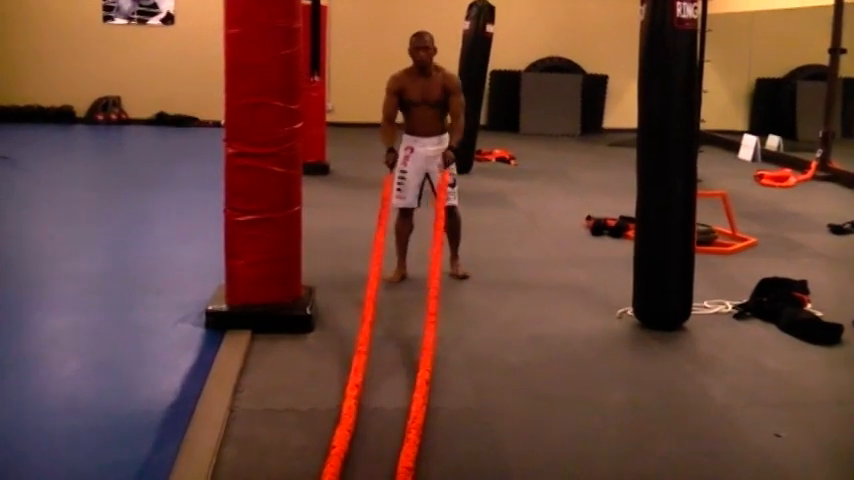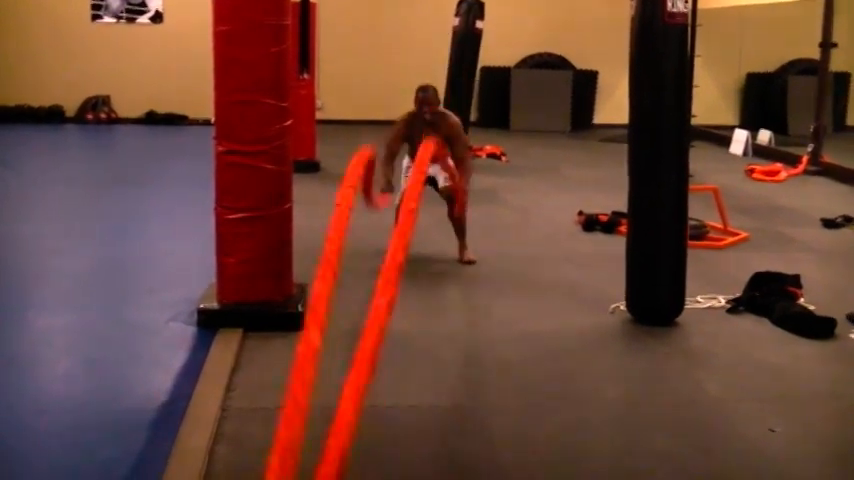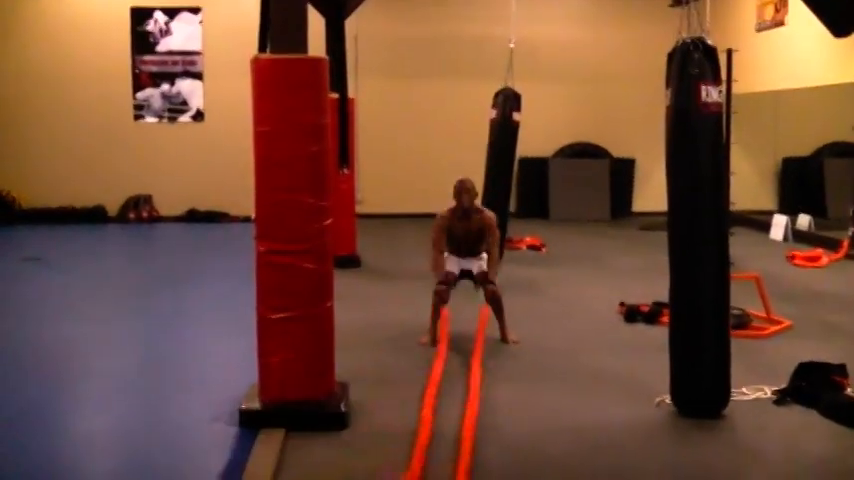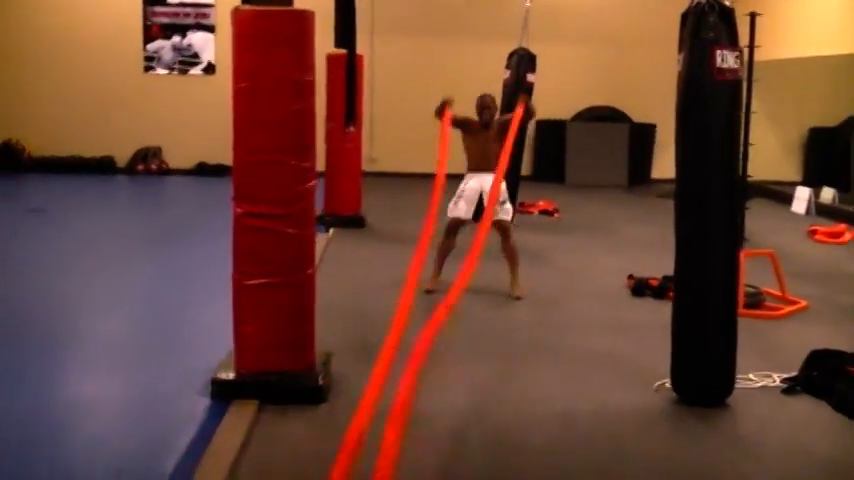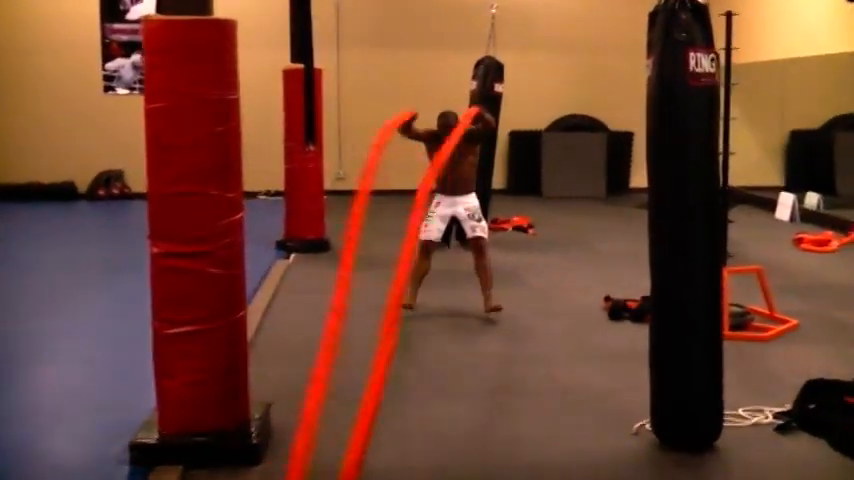
dt=1s
person 1, frame 1
left shoulder: (449, 80)
right shoulder: (397, 81)
left elbow: (457, 118)
right elbow: (388, 120)
left wrist: (451, 147)
right wrist: (390, 149)
left hip: (440, 145)
right hip: (411, 146)
left knee: (450, 207)
right knee: (404, 208)
left ankle: (455, 260)
right ankle: (401, 266)
person 1, frame 2
left shoulder: (451, 123)
right shoulder: (405, 123)
left elbow: (463, 159)
right elbow: (389, 156)
left wrist: (464, 185)
right wrist: (387, 181)
left hip: (442, 165)
right hip: (415, 164)
left knee: (453, 196)
left ankle: (463, 248)
person 1, frame 3
left shoulder: (486, 218)
right shoulder: (445, 219)
left elbow: (494, 249)
right elbow: (437, 251)
left wrist: (491, 277)
right wrist: (439, 277)
left hip: (477, 257)
right hip: (453, 258)
left knee: (490, 285)
right knee: (443, 286)
left ankle: (504, 331)
right ankle: (432, 331)
person 1, frame 4
left shoulder: (504, 125)
right shoulder: (467, 125)
left elbow: (529, 114)
right elbow: (442, 117)
left wrist: (525, 104)
right wrist: (444, 107)
left hip: (494, 183)
right hip: (470, 183)
left knee: (505, 229)
right knee: (452, 226)
left ankle: (514, 282)
right ankle: (435, 276)
person 1, frame 5
left shoulder: (471, 136)
right shoulder: (431, 137)
left elbow: (490, 126)
right elbow: (406, 131)
left wrist: (482, 116)
right wrist: (408, 121)
left hip: (468, 200)
right hip: (442, 201)
left knee: (479, 246)
right knee: (425, 247)
left ankle: (488, 299)
right ankle: (410, 296)
